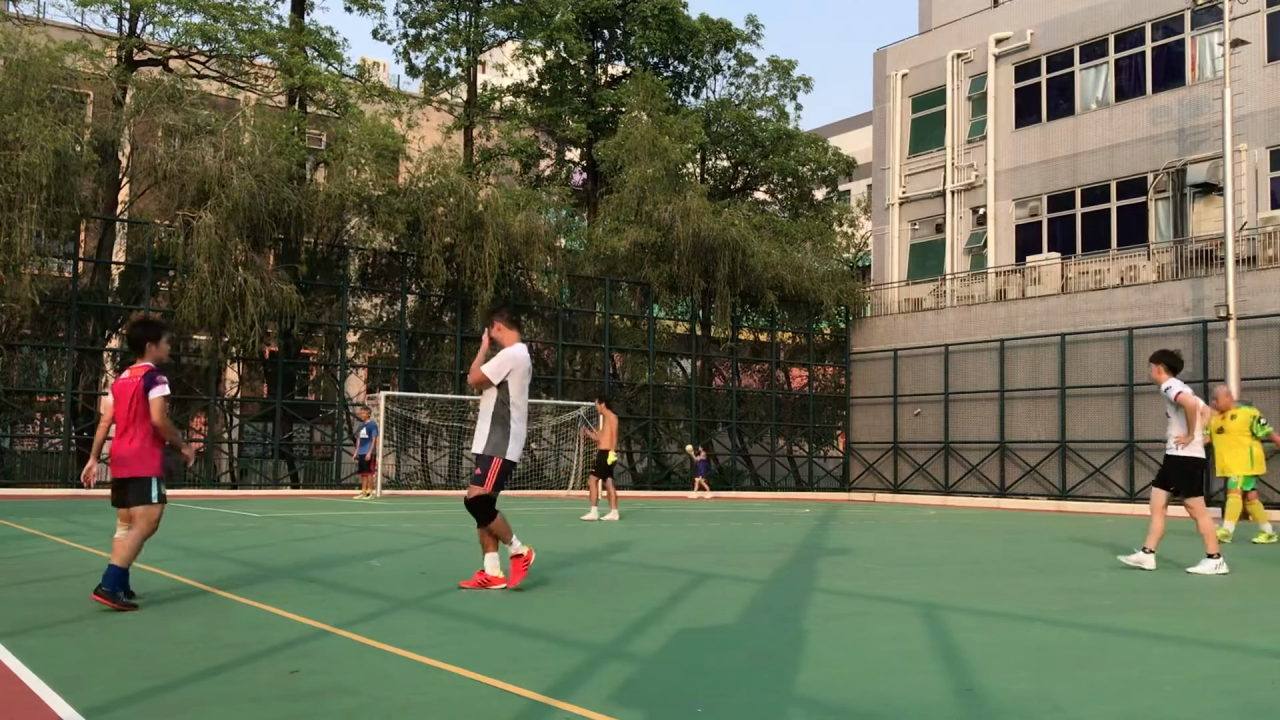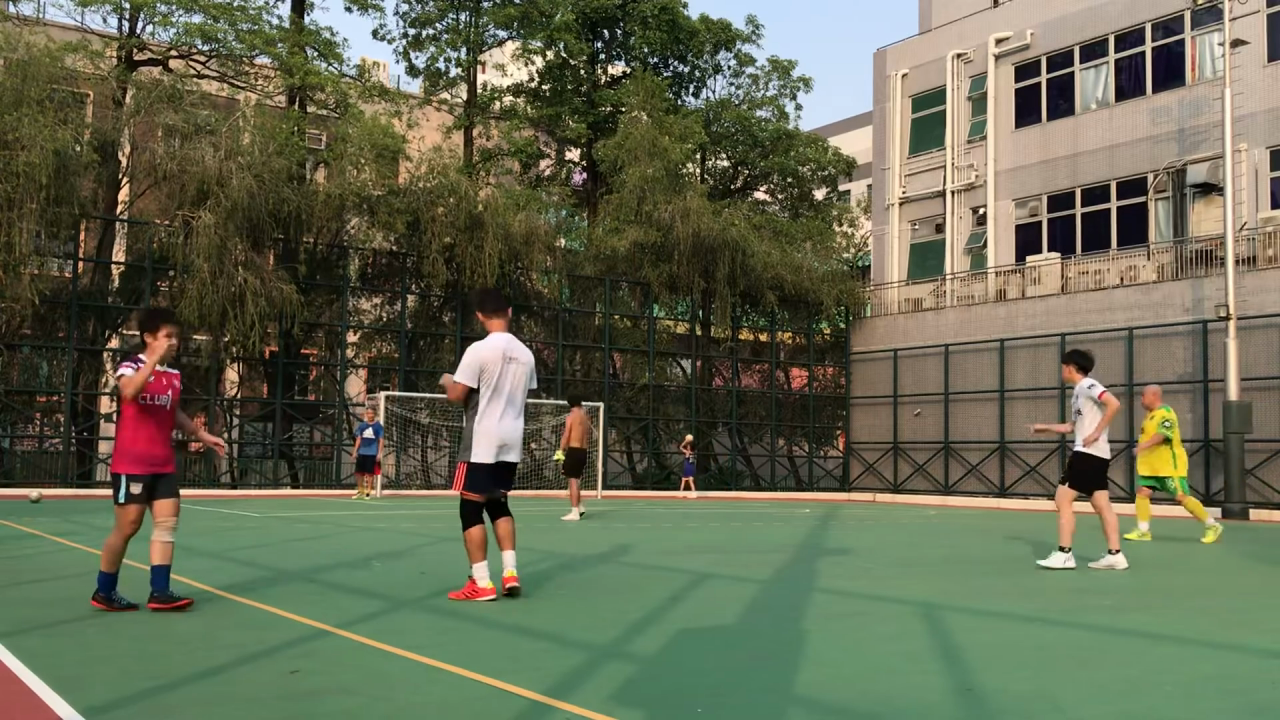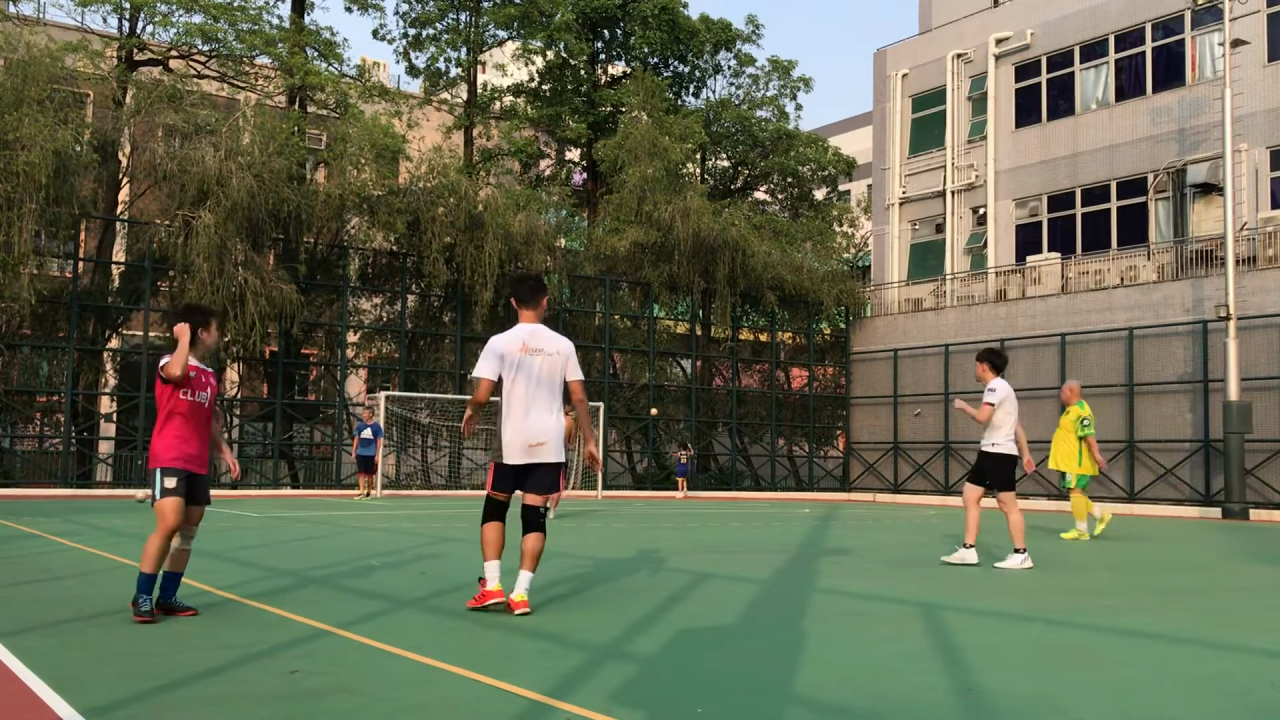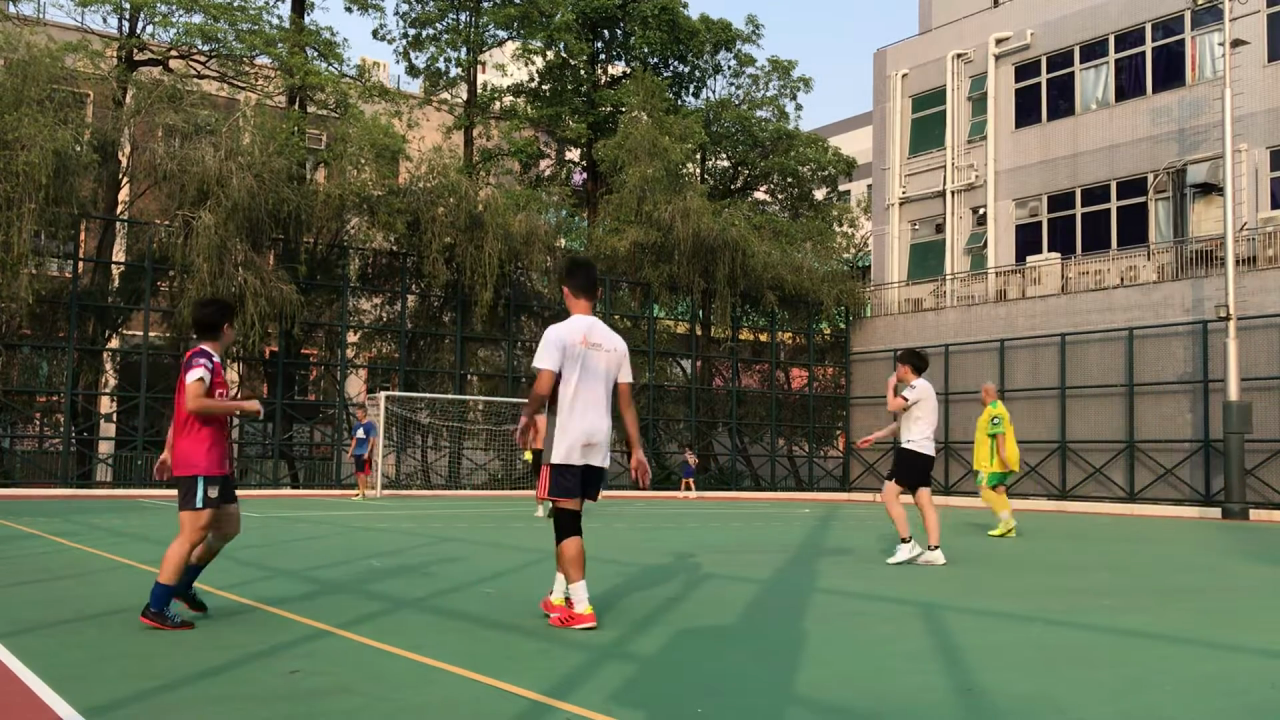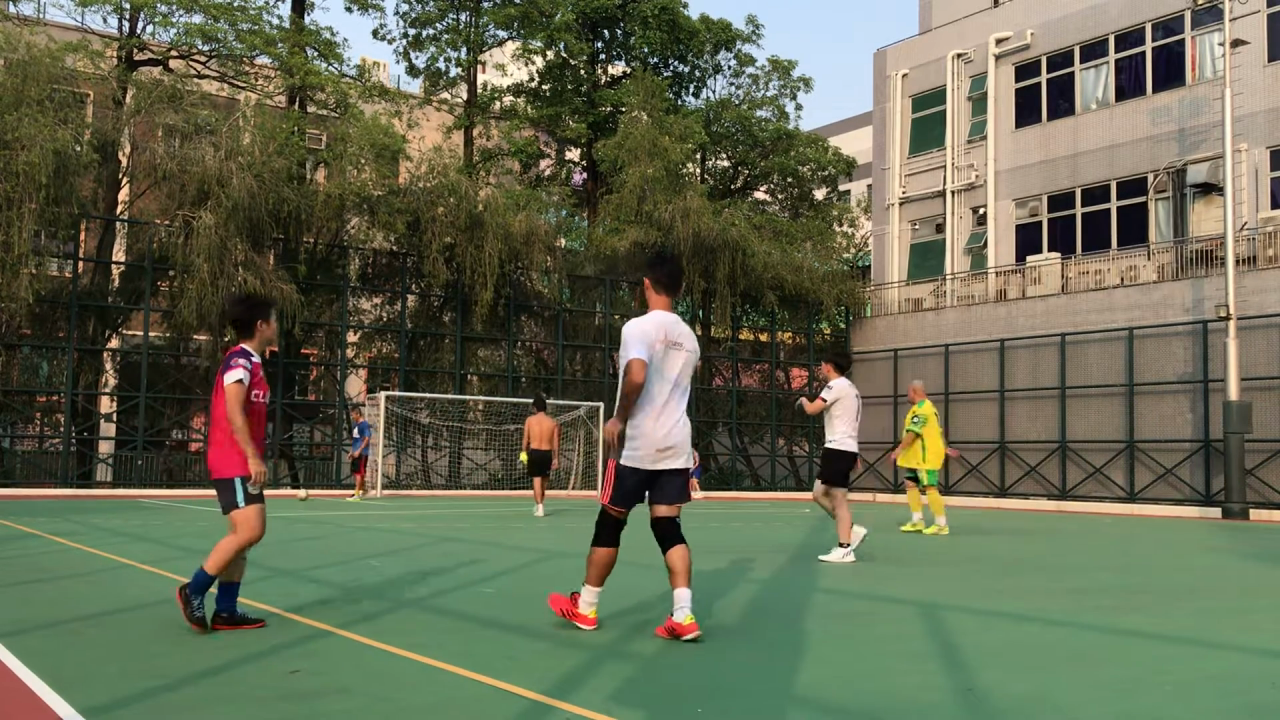
dt=0.5s
person 1, frame 1
left shoulder: (511, 354)
right shoulder: (517, 356)
left elbow: (473, 380)
left wrist: (484, 347)
left hip: (500, 444)
right hip: (493, 443)
left knee: (476, 500)
right knee: (482, 503)
left ankle: (519, 551)
right ankle: (492, 570)
person 1, frame 2
left shoulder: (480, 349)
right shoulder: (526, 354)
left elbow: (456, 396)
left wrist: (447, 381)
left hip: (481, 443)
right hip: (511, 442)
left knee: (471, 509)
right knee: (499, 505)
left ankle: (482, 583)
right ankle: (510, 572)
person 1, frame 3
left shoulder: (500, 342)
right shoulder: (563, 345)
left elbow: (481, 395)
right elbow: (579, 398)
left wrist: (470, 413)
right wrist: (589, 441)
left hip: (513, 442)
right hip: (550, 445)
left knee: (494, 510)
right knee: (535, 515)
left ankle: (491, 584)
right ankle: (519, 593)
person 1, frame 4
left shoulder: (558, 332)
right shoulder: (616, 341)
left elbow: (543, 386)
right elbow: (626, 401)
left wrist: (527, 417)
right wrist: (637, 450)
left hip: (568, 441)
right hip: (600, 444)
left knee: (567, 520)
right knee: (570, 519)
left ankle: (581, 608)
right ankle: (559, 595)
person 1, frame 5
left shoulder: (640, 327)
right shoulder: (690, 337)
left elbow: (635, 376)
left wrist: (617, 421)
left hip: (638, 445)
right hip: (678, 446)
left knee: (610, 524)
right knee: (669, 527)
left ankle: (585, 604)
right ankle: (683, 615)
person 2, frame 1
left shoulder: (121, 379)
right shoulder: (155, 377)
left elbow: (105, 422)
right elbow: (159, 420)
left wrist: (93, 459)
right wrist: (183, 445)
left hip: (122, 462)
right hip: (145, 464)
left knee: (127, 526)
right knee: (145, 525)
left ankle: (118, 584)
right ankle: (108, 587)
person 2, frame 2
left shoulder: (172, 375)
right shoulder: (131, 366)
right elbow: (129, 392)
left wrist: (204, 436)
right wrist: (155, 358)
left hip: (163, 463)
right hip: (131, 462)
left knee: (167, 523)
right knee: (127, 527)
left ankle: (160, 591)
right ankle: (104, 592)
person 2, frame 3
left shoulder: (210, 375)
right shoulder: (171, 360)
right elbow: (176, 371)
left wrist: (225, 452)
right wrist: (183, 338)
left hip: (198, 463)
right hip: (169, 459)
left knee: (188, 530)
right knee: (168, 524)
left ankle: (167, 598)
right ankle: (142, 595)
person 2, frame 4
left shoulder: (206, 361)
right shoulder: (201, 360)
left elbow: (181, 413)
right elbow: (194, 404)
left wrist: (169, 451)
right wrist: (242, 405)
left hip: (212, 463)
right hip: (199, 464)
left knee: (228, 526)
right knee: (194, 534)
left ankle: (182, 583)
right ankle: (156, 607)
person 2, frame 5
left shoulder: (251, 361)
right shoulder: (240, 359)
right elbow: (233, 410)
left wrist: (254, 457)
right wrist: (253, 457)
left hip: (239, 464)
right hip: (233, 464)
left knee: (247, 534)
right knee: (249, 531)
left ankle: (226, 610)
right ankle: (195, 590)
person 3, frame 1
left shoulder: (1170, 386)
right shoulder: (1175, 388)
left elbow: (1190, 404)
right elbow: (1207, 413)
left wrist: (1189, 436)
right wrist: (1196, 434)
left hip: (1185, 457)
right hip: (1175, 456)
left knee: (1196, 509)
right knee: (1156, 505)
left ankle: (1215, 559)
right ankle: (1146, 554)
person 3, frame 2
left shoulder: (1088, 385)
right shoulder: (1080, 390)
left elbow: (1114, 404)
right elbow: (1074, 426)
left wrist: (1097, 434)
right wrist: (1046, 427)
left hip: (1088, 454)
right hip: (1094, 455)
left knee: (1062, 501)
right knee: (1102, 506)
left ankle: (1064, 554)
right ankle: (1115, 555)
person 3, frame 3
left shoulder: (996, 387)
right shoulder: (999, 388)
left elbow: (982, 417)
right elbow: (1016, 425)
left wrist: (963, 406)
right wrist: (1026, 453)
left hip: (999, 453)
right hip: (990, 453)
left knee: (1008, 505)
right knee: (970, 498)
left ankle: (1020, 555)
right ankle: (968, 550)
person 3, frame 4
left shoulder: (919, 386)
right shoulder: (918, 388)
left elbow: (892, 407)
right elbow: (902, 423)
left wrist: (891, 386)
right wrist: (875, 437)
left hip: (915, 452)
right hip: (922, 453)
left knee: (889, 496)
right knee: (924, 503)
left ankle: (907, 543)
right ankle: (934, 551)
person 3, frame 5
left shoulder: (836, 385)
right shoulder: (849, 388)
left elbow: (813, 410)
right elbow: (855, 423)
left wrist: (804, 400)
right wrist: (855, 455)
left hip: (838, 450)
right hip: (844, 450)
left knee: (838, 500)
right knee: (819, 494)
left ankle: (844, 549)
right ankle: (852, 530)
